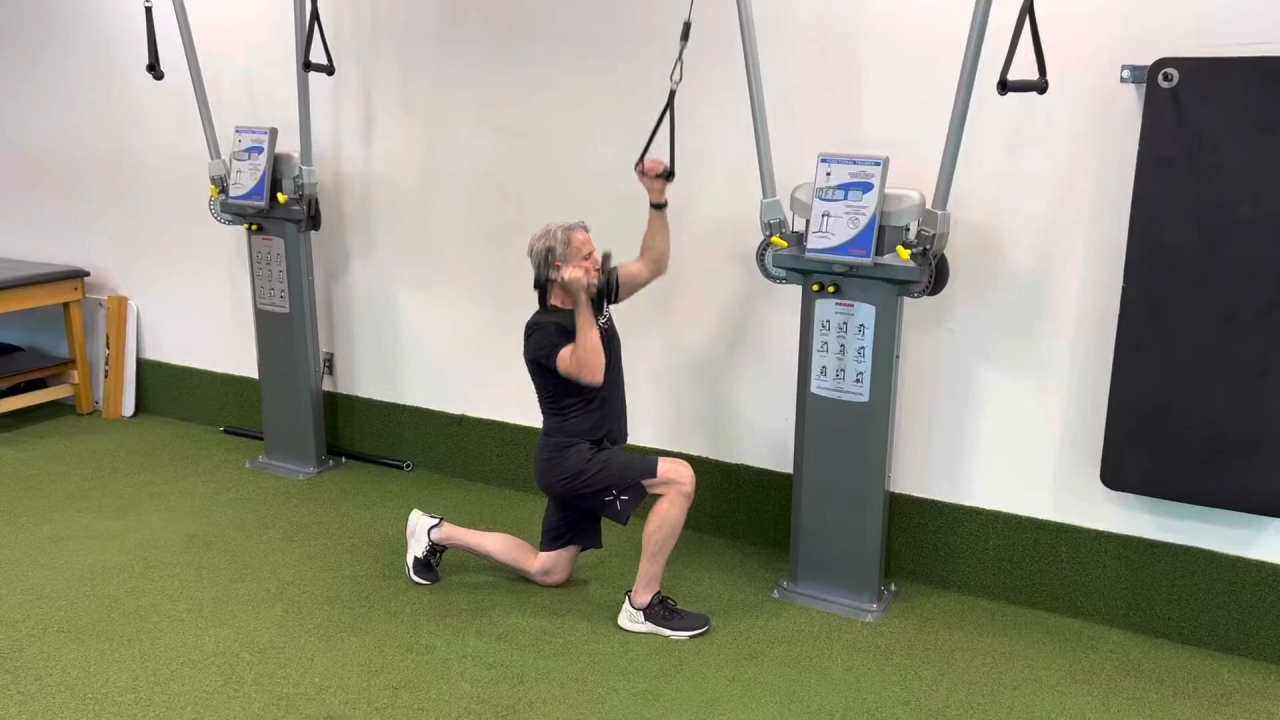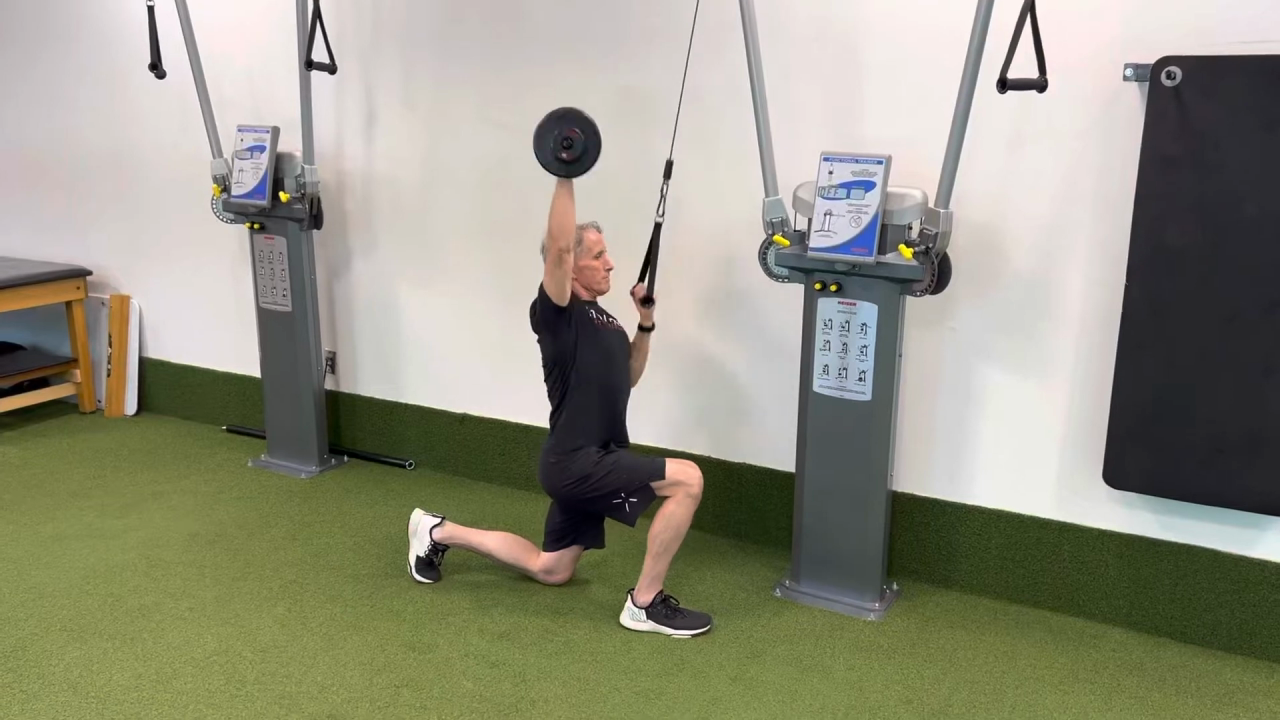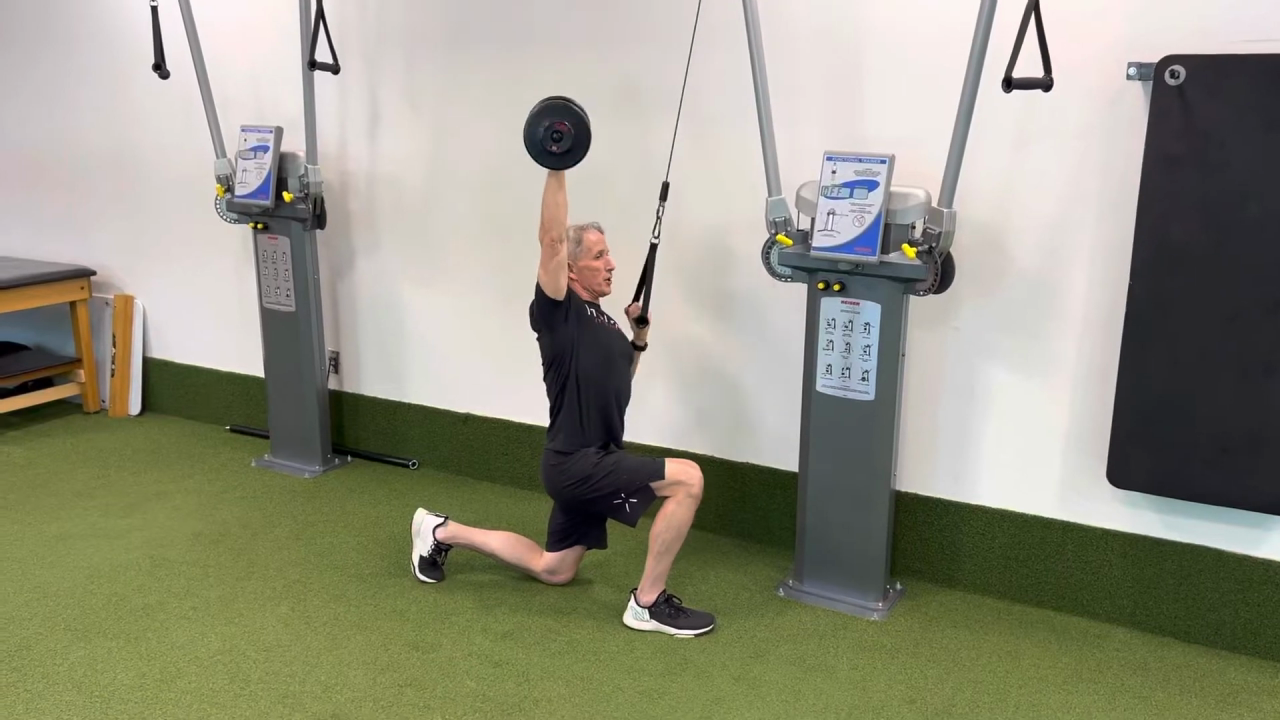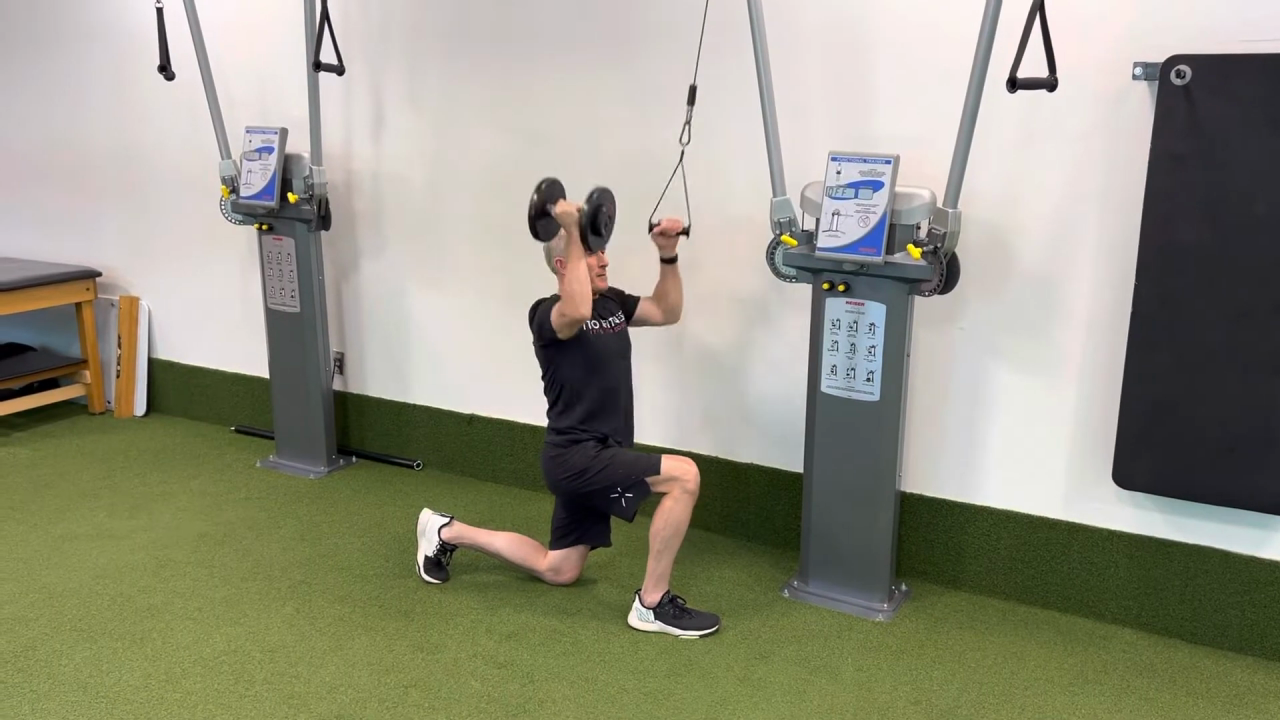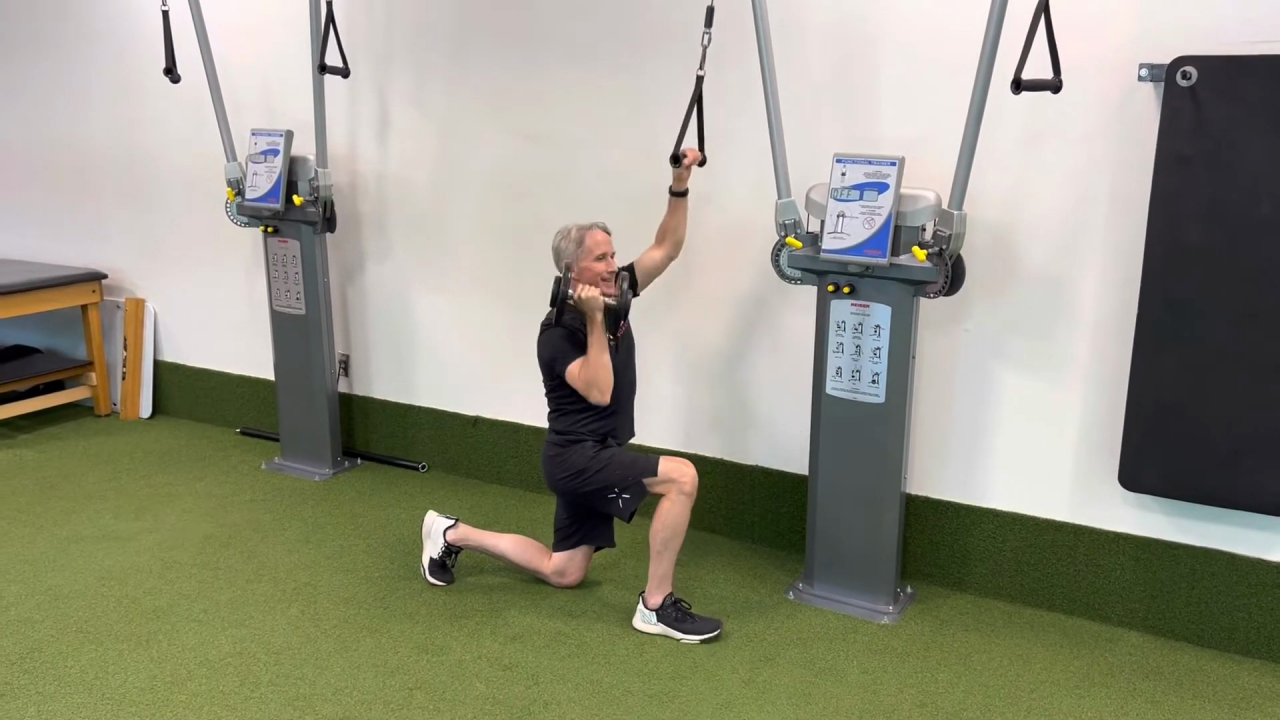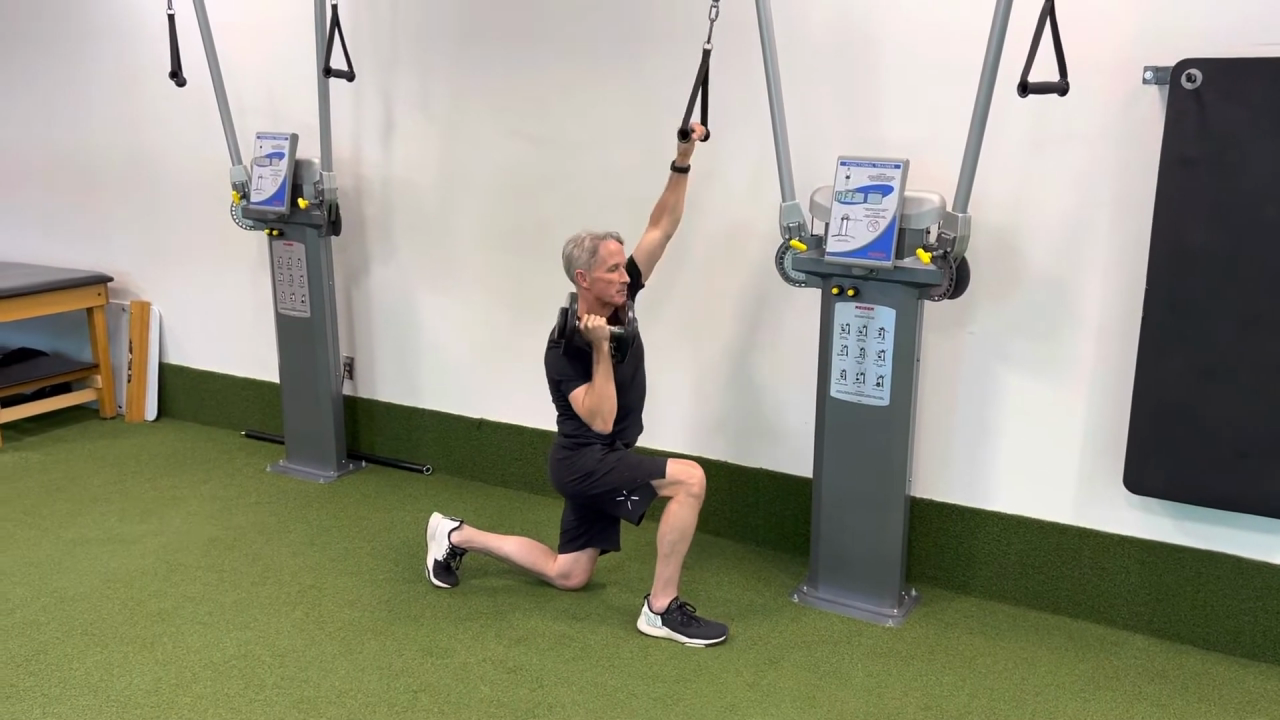
dt=0.5s
person 1, frame 1
left shoulder: (596, 296)
right shoulder: (543, 329)
left elbow: (654, 263)
right elbow: (592, 373)
left wrist: (657, 198)
right wrist: (582, 302)
left hip: (583, 460)
right hip: (571, 461)
left knee: (547, 571)
right knee: (679, 479)
left ankle: (436, 534)
right ankle: (643, 604)
person 1, frame 2
left shoulder: (599, 318)
right shoulder: (556, 312)
left elbow: (624, 377)
right elbow: (558, 247)
left wrist: (644, 325)
right wrist: (565, 176)
left hip: (588, 461)
right hip: (578, 462)
left knee: (550, 569)
right knee: (687, 479)
left ankle: (438, 533)
right ankle: (646, 604)
person 1, frame 3
left shoulder: (599, 318)
right shoulder: (556, 310)
right elbow: (551, 239)
left wrist: (638, 339)
right wrist: (556, 168)
left hip: (590, 460)
right hip: (577, 463)
left knee: (553, 569)
right knee: (687, 479)
left ankle: (442, 532)
right ankle: (648, 602)
person 1, frame 4
left shoulder: (609, 301)
right shoulder: (547, 313)
left elbow: (669, 312)
right elbow: (577, 315)
left wrist: (668, 254)
right wrist: (571, 239)
left hip: (594, 455)
right hip: (577, 455)
left knee: (558, 569)
right knee: (684, 475)
left ankle: (446, 533)
right ankle: (653, 604)
person 1, frame 5
left shoulder: (614, 293)
right shoulder: (558, 333)
left elbow: (667, 248)
right elbow: (601, 392)
left wrist: (679, 185)
right wrist: (596, 323)
left hip: (594, 456)
right hip: (577, 457)
left knee: (562, 572)
right knee: (681, 477)
left ankle: (452, 534)
right ankle: (657, 605)
person 1, frame 6
left shoulder: (619, 302)
right shoulder: (566, 348)
left elbow: (661, 226)
right elbow: (601, 421)
left wrist: (682, 159)
right wrist: (601, 350)
left hip: (602, 461)
right hip: (585, 460)
left knee: (567, 574)
right knee: (689, 479)
left ankle: (456, 536)
right ankle: (662, 609)
